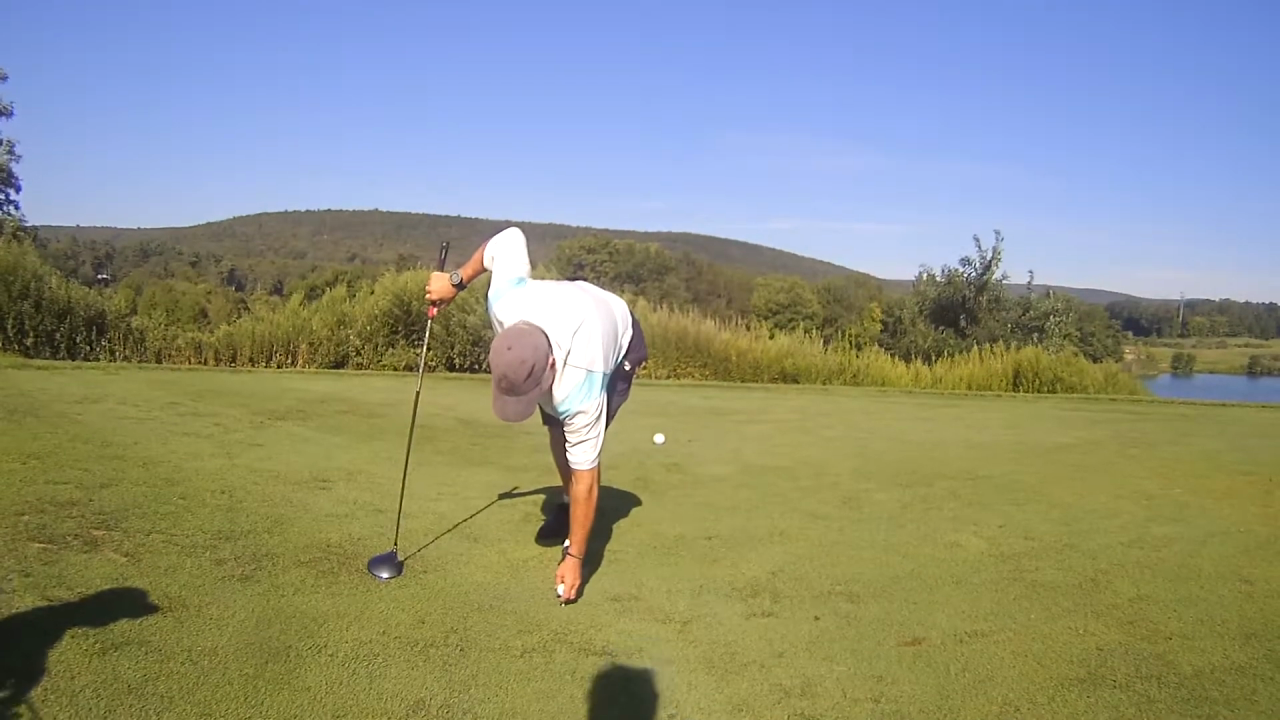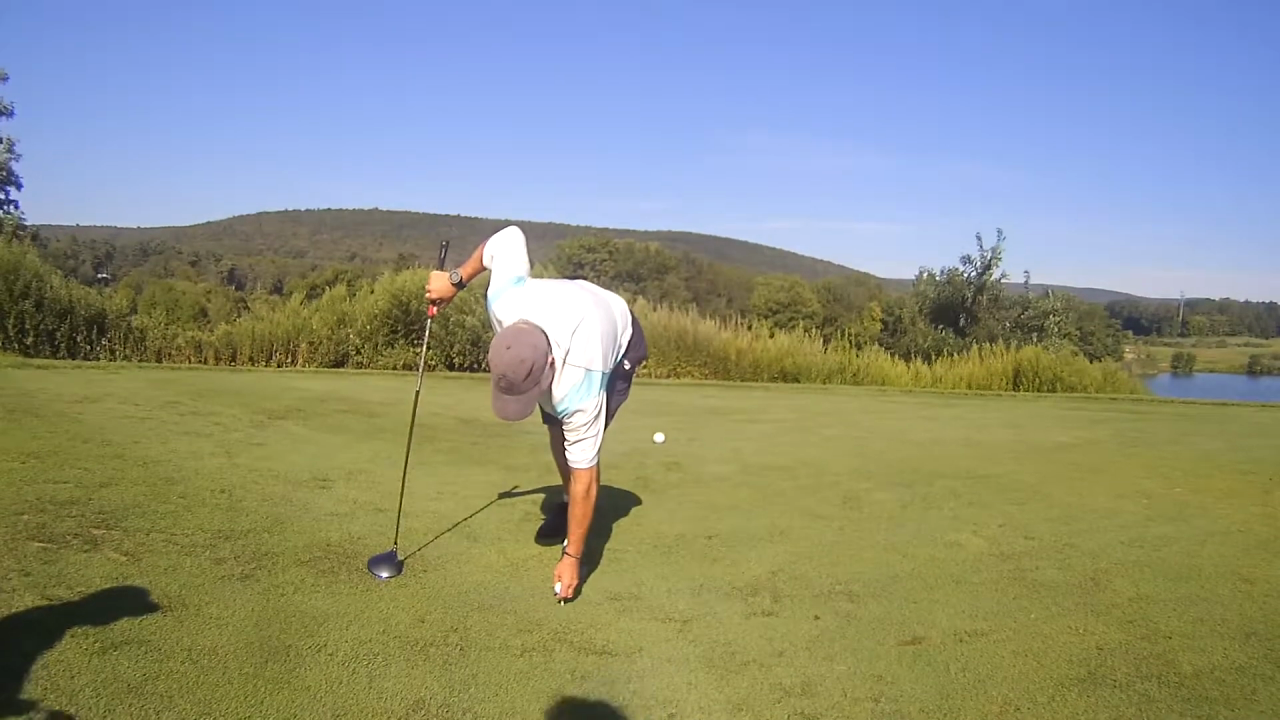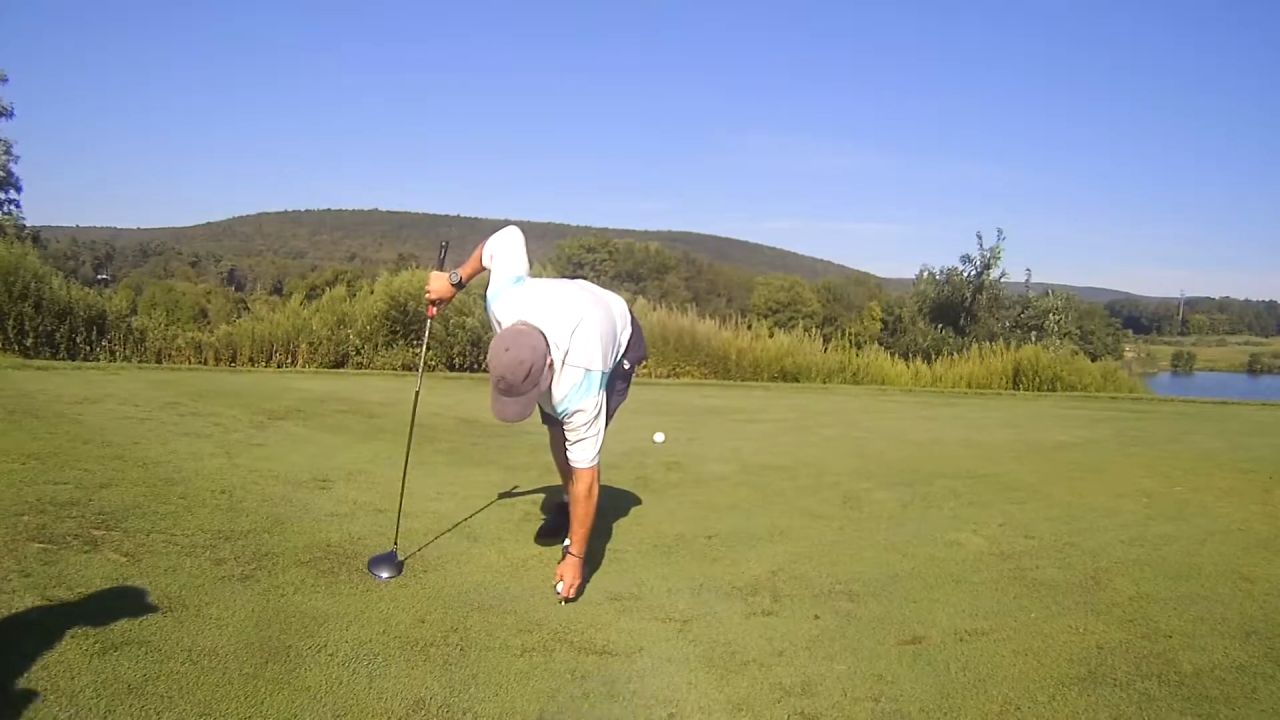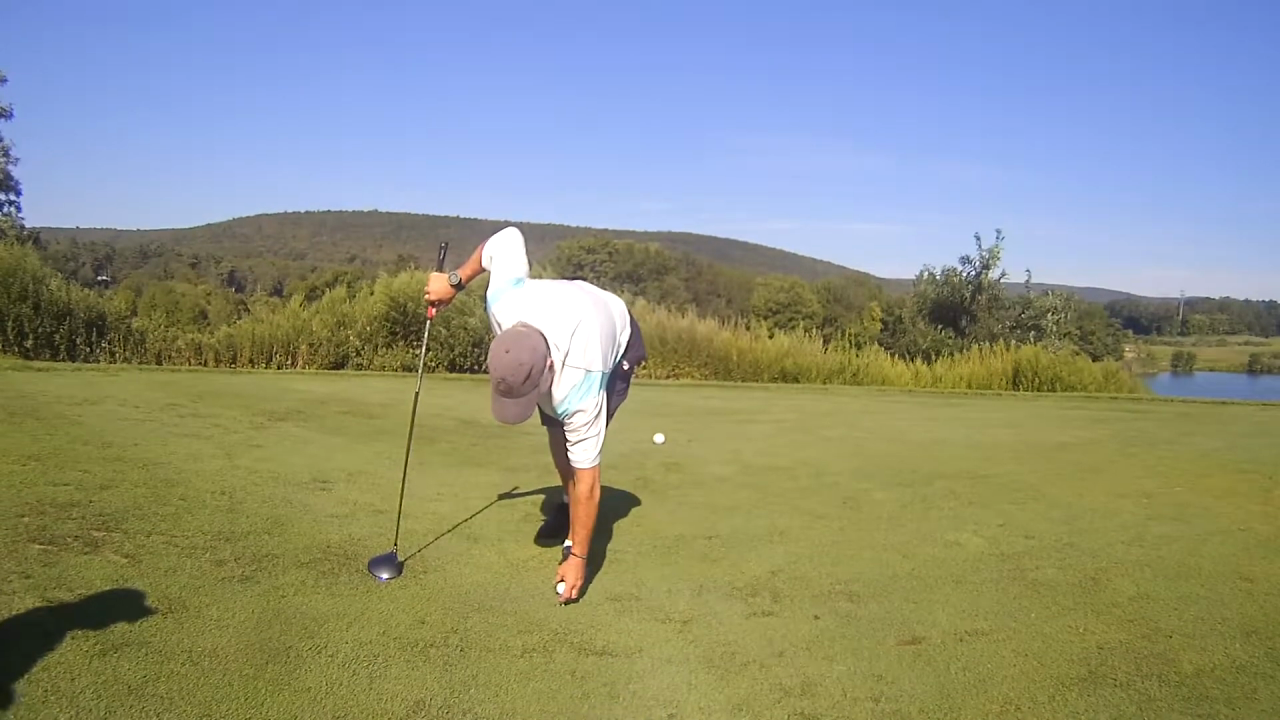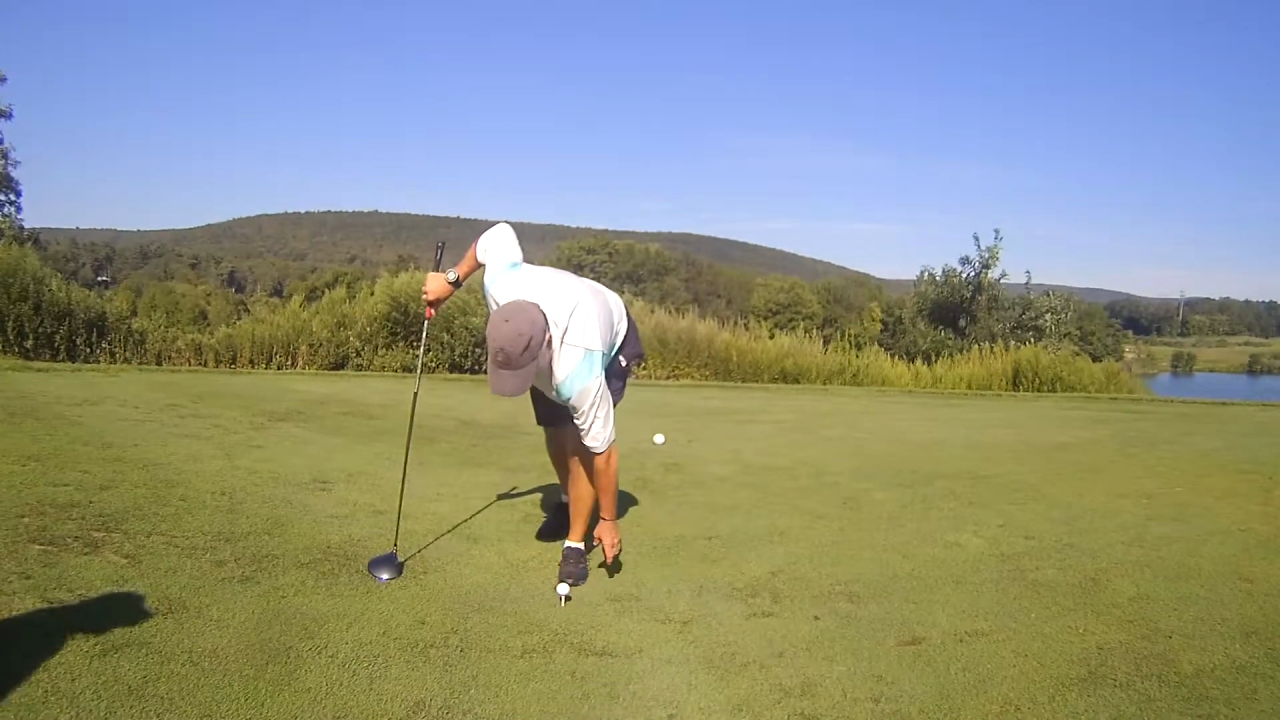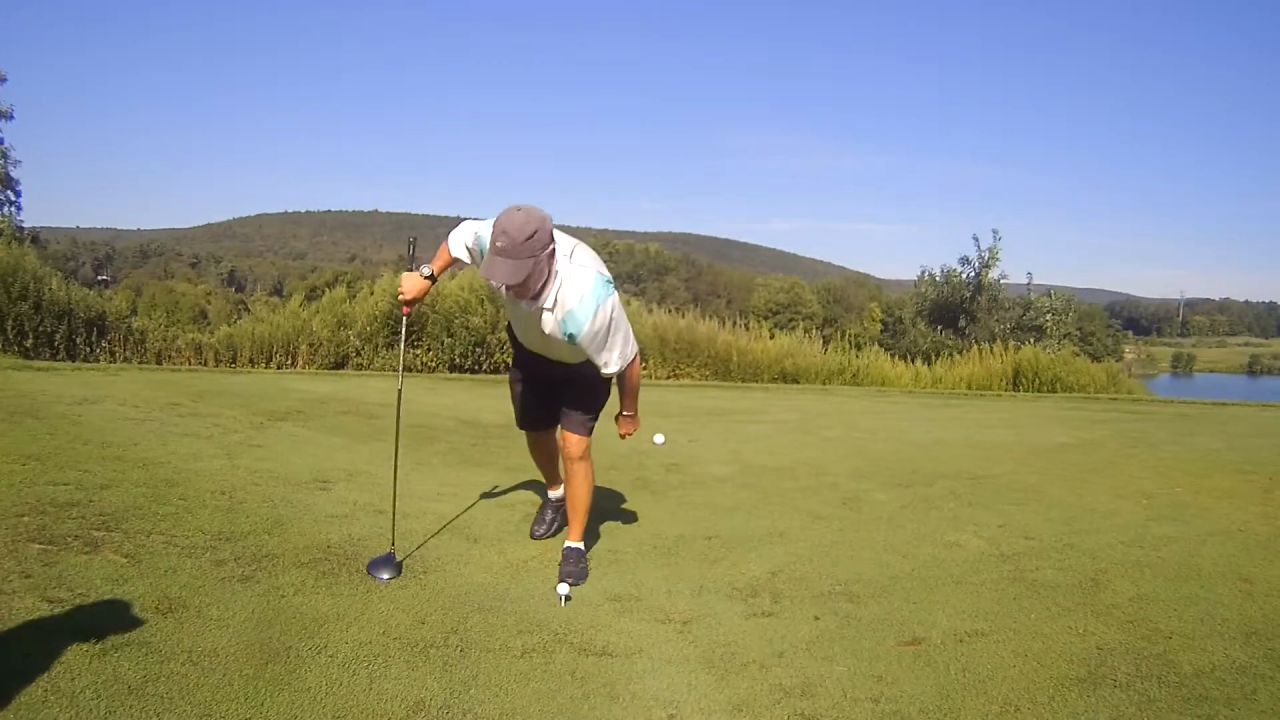
dt=0.3s
person 1, frame 1
left shoulder: (578, 388)
right shoulder: (505, 302)
left elbow: (585, 474)
right elbow: (510, 239)
left wrist: (575, 558)
right wrist: (456, 280)
left hip: (619, 345)
right hip: (580, 311)
left knee: (579, 446)
right knee: (557, 429)
left ankle: (573, 542)
right ankle: (567, 506)
person 1, frame 2
left shoulder: (577, 385)
right shoulder: (504, 301)
left elbow: (584, 474)
right elbow: (509, 237)
left wrist: (572, 557)
right wrist: (456, 280)
left hip: (618, 345)
right hip: (581, 308)
left knee: (576, 444)
right knee: (557, 428)
left ankle: (571, 542)
right ankle: (567, 504)
person 1, frame 3
left shoulder: (577, 385)
right shoulder: (502, 302)
left elbow: (585, 473)
right elbow: (508, 237)
left wrist: (576, 557)
right wrist: (455, 280)
left hip: (617, 343)
right hip: (576, 312)
left knee: (578, 448)
right knee: (557, 429)
left ankle: (573, 539)
right ankle: (567, 503)
person 1, frame 4
left shoulder: (577, 385)
right shoulder: (503, 304)
left elbow: (587, 475)
right elbow: (507, 239)
left wrist: (579, 556)
right wrist: (455, 281)
left hip: (616, 344)
right hip: (571, 313)
left knee: (577, 449)
right knee: (557, 432)
left ankle: (573, 540)
right ankle: (567, 504)
person 1, frame 5
left shoulder: (579, 371)
right shoulder: (503, 288)
left elbow: (602, 452)
right elbow: (497, 234)
left wrist: (609, 522)
right wrist: (452, 280)
left hip: (610, 348)
right hip: (551, 349)
left knee: (579, 447)
right knee: (555, 433)
left ankle: (576, 545)
right ankle: (568, 502)
person 1, frame 6
left shoulder: (588, 299)
right shoulder: (495, 242)
left elbow: (626, 361)
right elbow: (460, 235)
left wrist: (628, 414)
right wrist: (427, 276)
left hip: (586, 356)
right hip: (531, 343)
left knee: (574, 444)
right knee: (537, 433)
left ankle: (575, 546)
right ankle: (555, 494)
